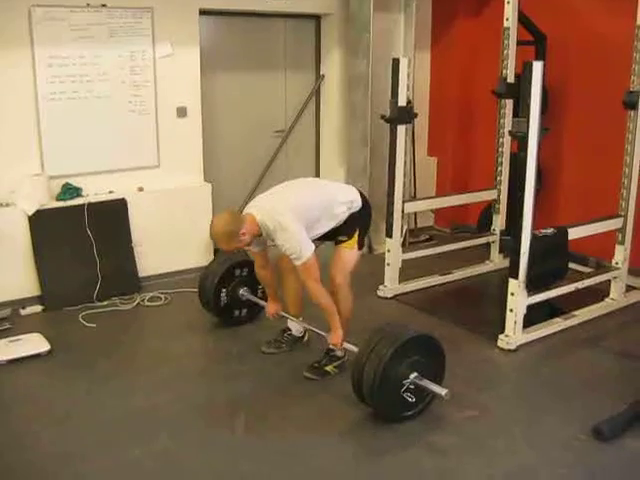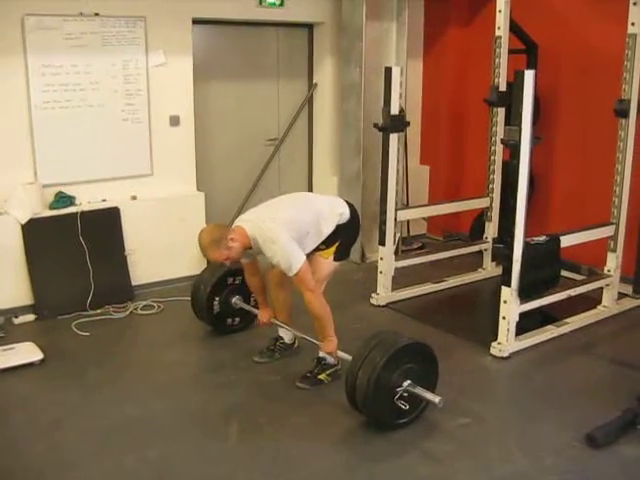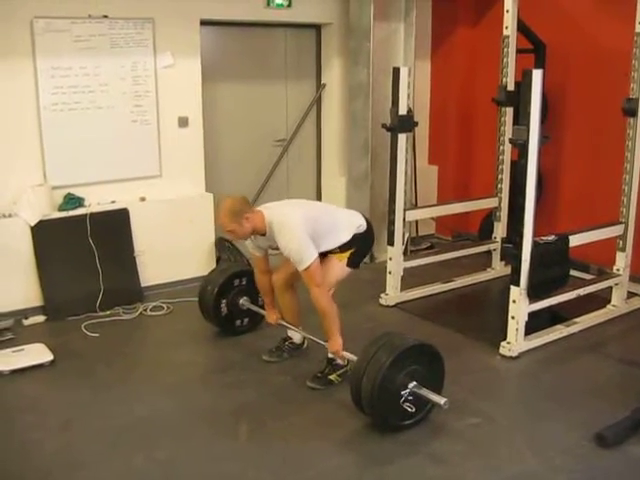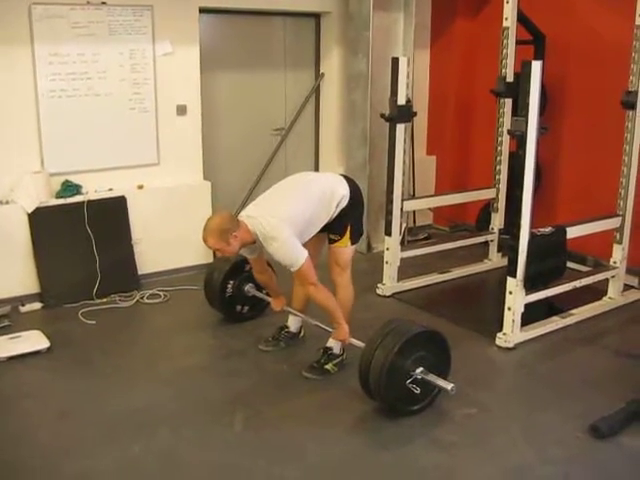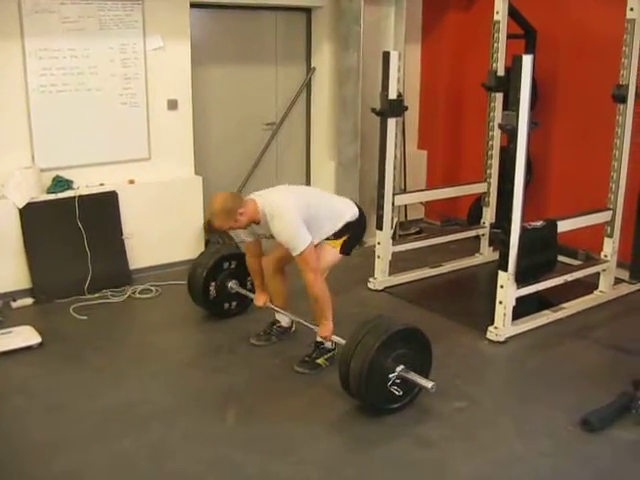
dt=1s
person 1, frame 1
left shoulder: (284, 229)
right shoulder: (249, 221)
left elbow: (313, 282)
right elbow: (262, 266)
left wrist: (336, 328)
right wrist: (273, 299)
left hip: (351, 209)
right hip: (324, 206)
left knee: (338, 279)
right knee: (286, 264)
left ankle: (336, 352)
right ankle: (295, 332)
person 1, frame 2
left shoulder: (273, 241)
right shoulder: (239, 233)
left elbow: (310, 291)
right elbow: (253, 275)
left wrist: (330, 338)
right wrist: (264, 306)
left hip: (341, 221)
right hip: (315, 220)
left knee: (311, 287)
right knee: (275, 277)
left ankle: (329, 361)
right ankle: (286, 339)
person 1, frame 3
left shoulder: (288, 231)
right shoulder: (253, 228)
left elbow: (317, 287)
right elbow: (262, 273)
left wrist: (335, 337)
right wrist: (270, 307)
left hip: (355, 233)
right hip: (328, 231)
left knee: (322, 289)
right knee: (280, 280)
left ankle: (338, 361)
right ankle: (295, 340)
person 1, frame 4
left shoulder: (276, 238)
right shoulder: (243, 228)
left elbow: (312, 284)
right elbow: (261, 271)
left wrist: (341, 324)
right wrist: (277, 297)
left hip: (343, 197)
right hip: (319, 192)
left knee: (339, 273)
right knee: (302, 269)
left ankle: (336, 350)
right ankle: (293, 329)
person 1, frame 5
left shoulder: (282, 219)
right shoulder: (247, 212)
left elbow: (313, 273)
right elbow: (253, 256)
left wrist: (326, 321)
right wrist: (260, 290)
left hip: (348, 221)
right hip: (321, 221)
left knee: (310, 275)
right knee: (269, 263)
left ankle: (326, 345)
right ankle: (283, 323)
